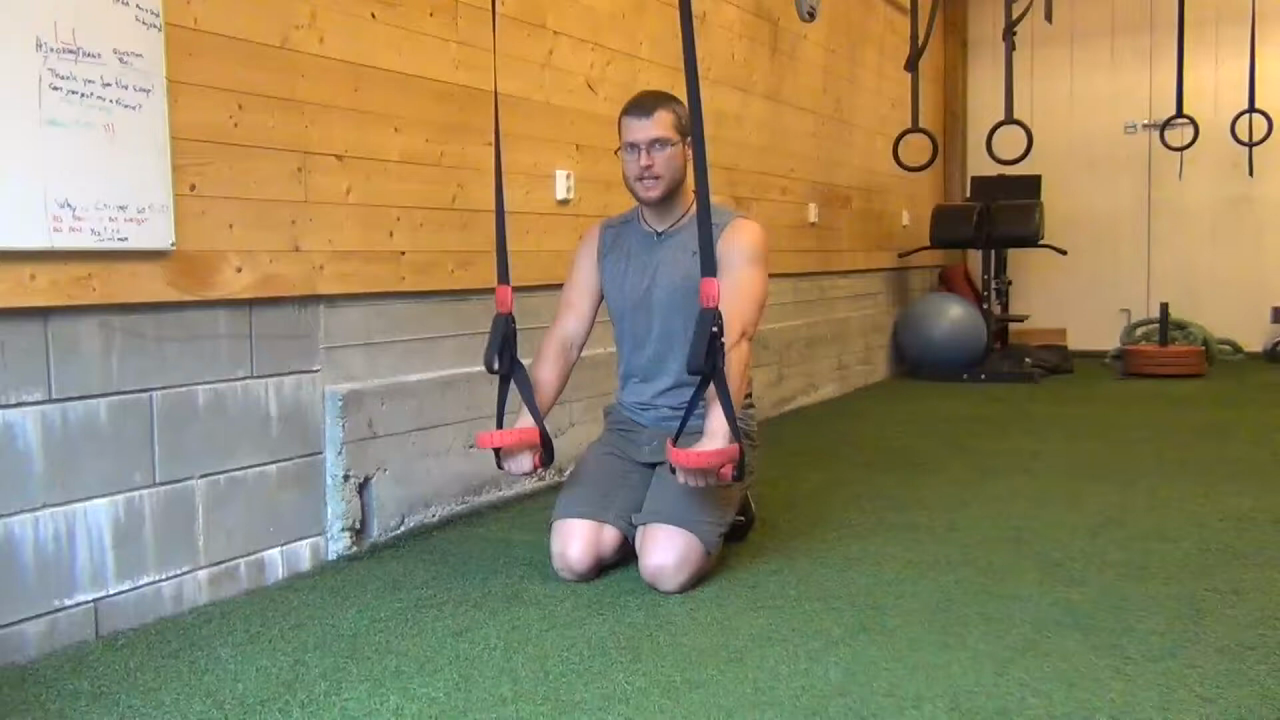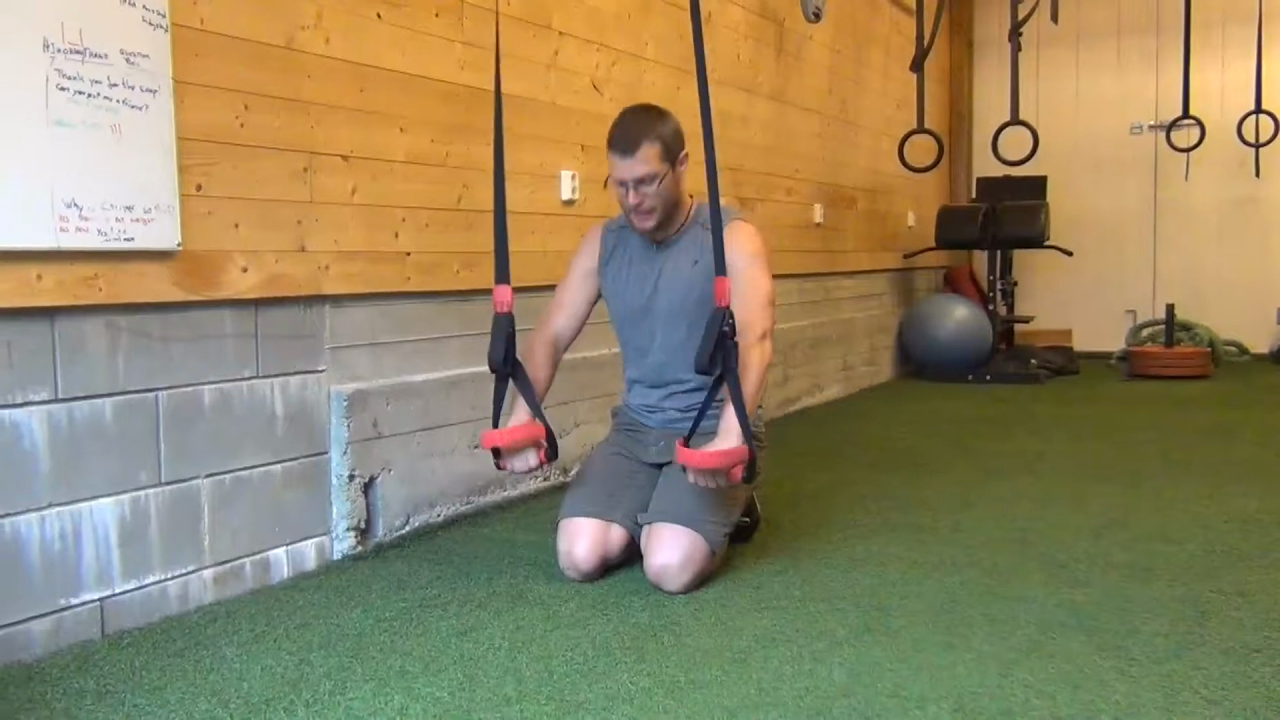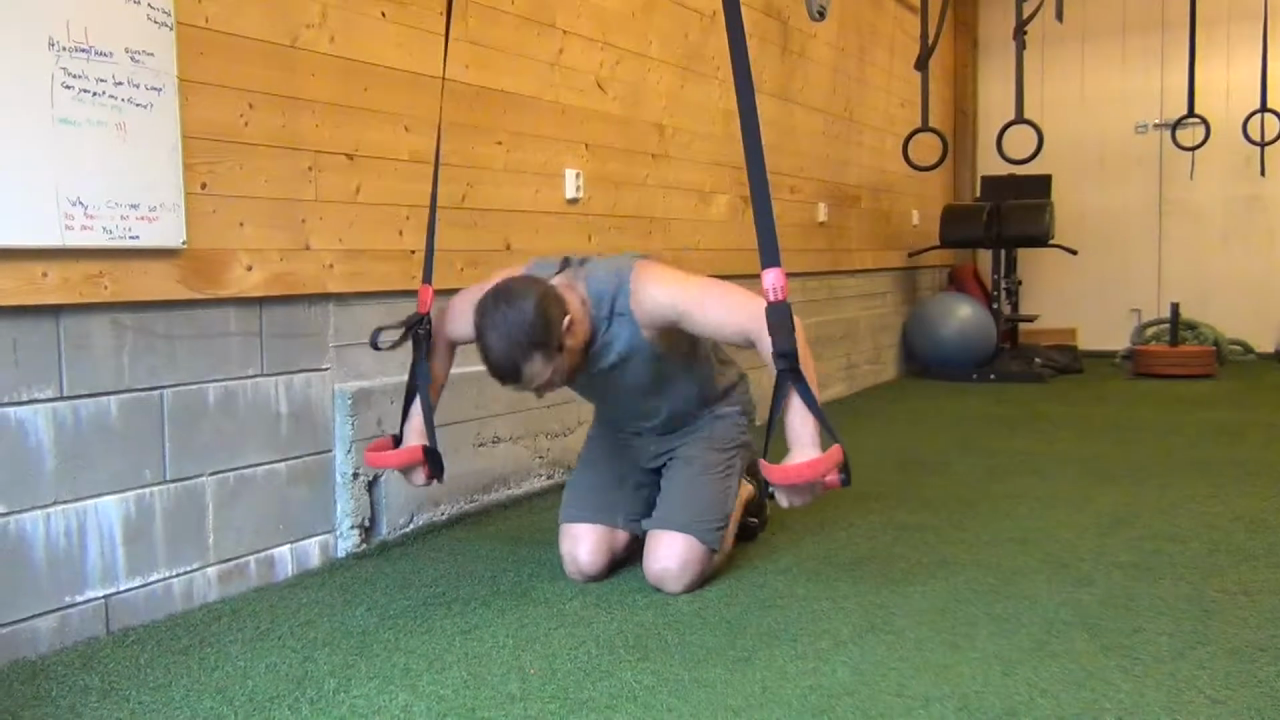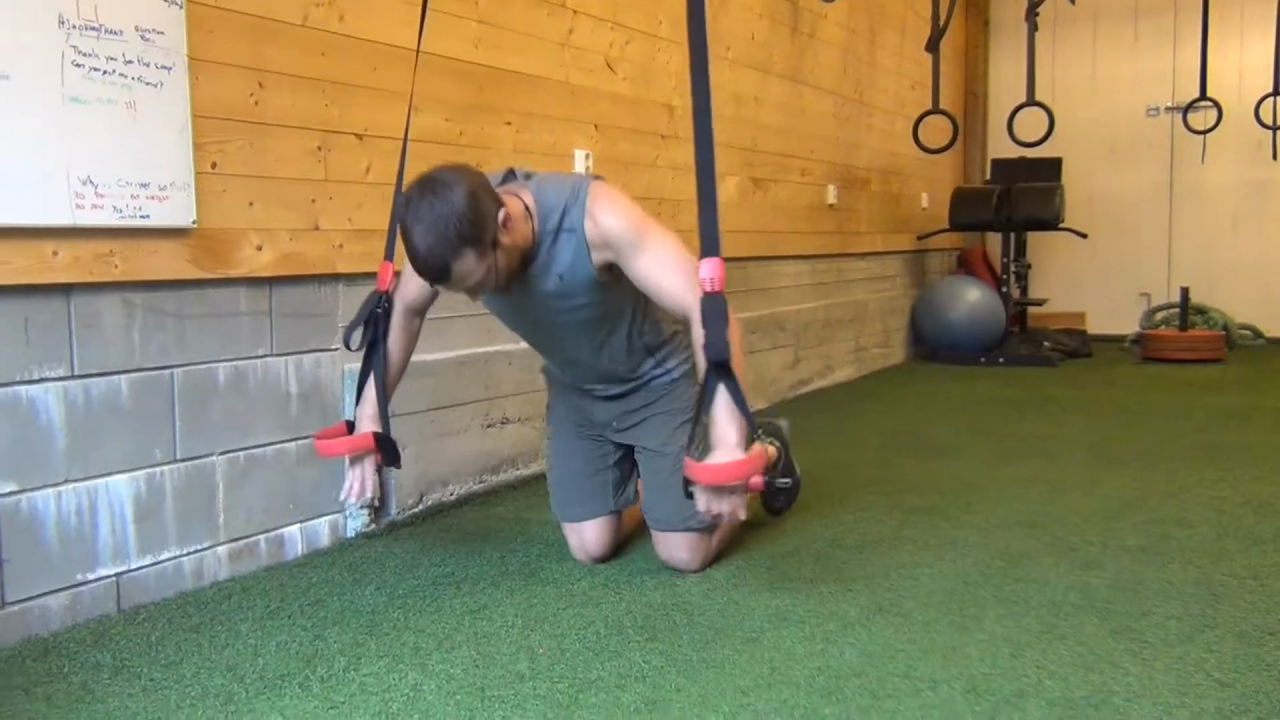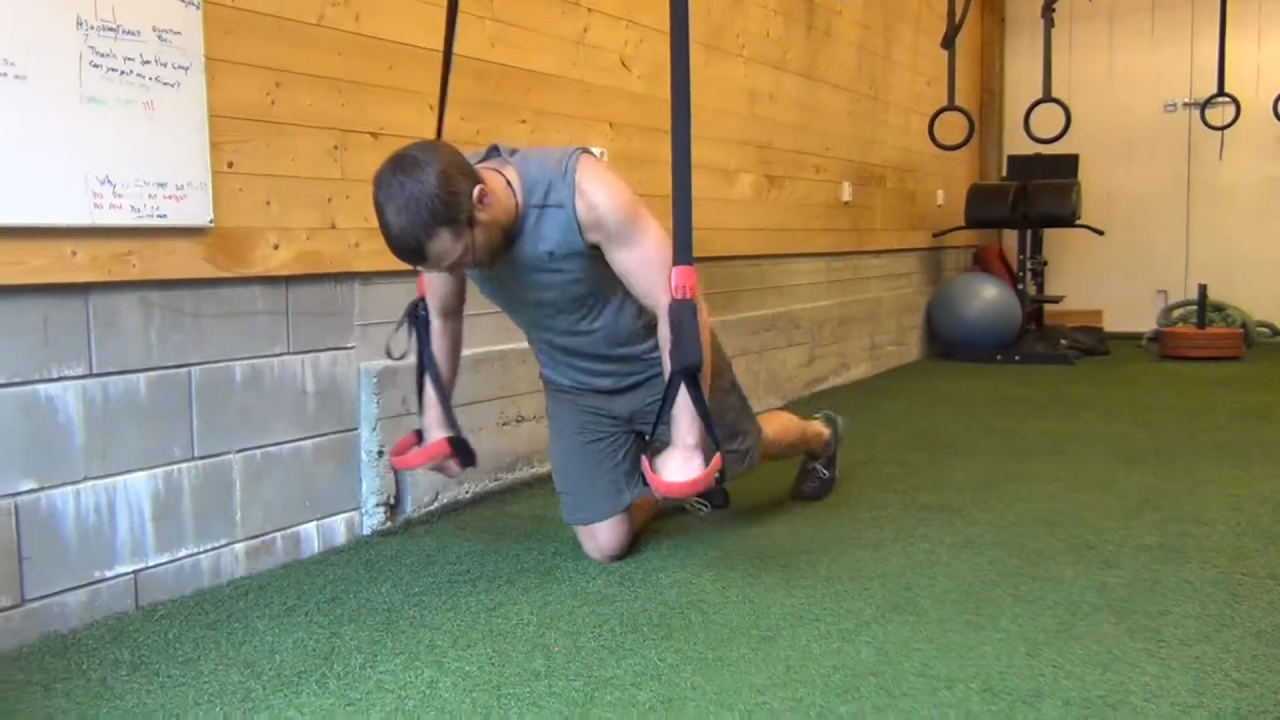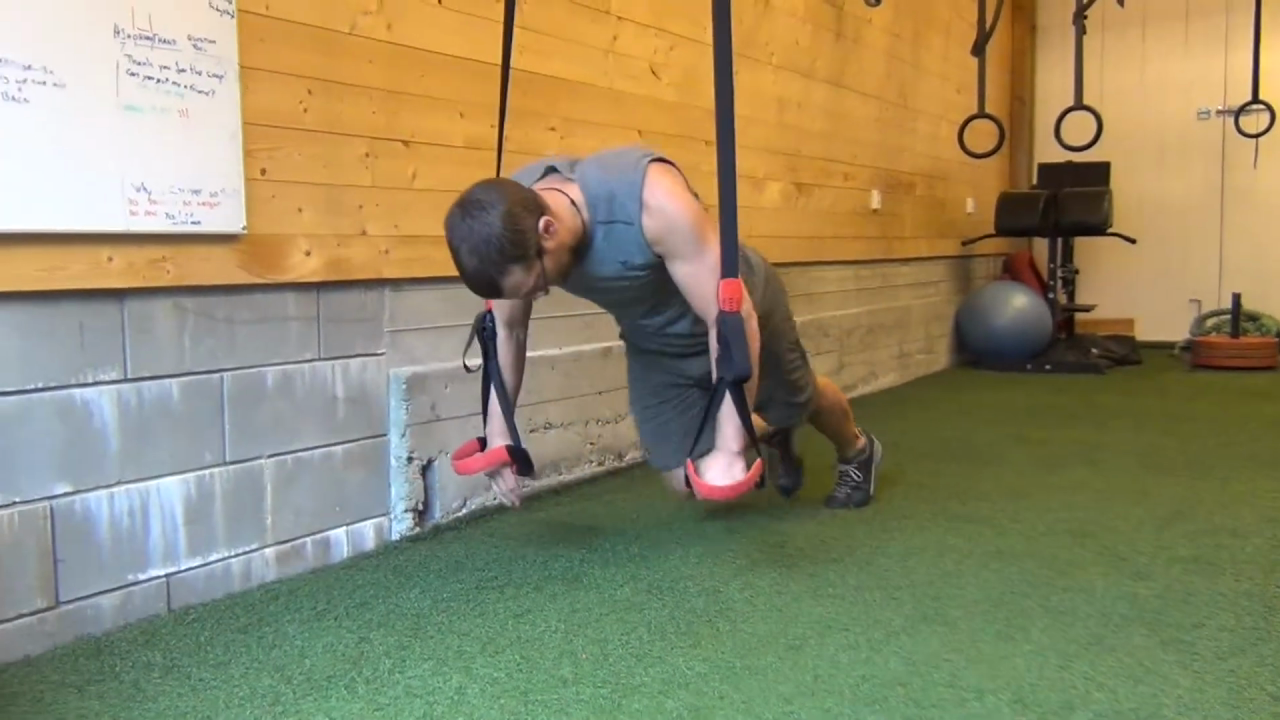
dt=0.4s
person 1, frame 1
left shoulder: (735, 236)
right shoulder: (601, 241)
left elbow: (733, 340)
right elbow: (565, 338)
left wrist: (718, 433)
right wrist: (527, 422)
left hip: (707, 429)
right hip: (628, 426)
left knee: (665, 568)
right knee: (572, 557)
left ankle: (722, 503)
right ankle: (650, 515)
person 1, frame 2
left shoulder: (731, 239)
right shoulder: (604, 241)
left elbow: (754, 335)
right elbow: (551, 335)
left wrist: (731, 434)
right wrist: (520, 418)
left hip: (712, 430)
right hip: (637, 428)
left knee: (671, 568)
right knee: (580, 558)
left ankle: (732, 500)
right ankle: (660, 508)
person 1, frame 3
left shoulder: (639, 294)
right shoulder: (511, 296)
right elbow: (442, 330)
left wrist: (804, 444)
right wrist: (417, 425)
left hip: (705, 420)
right hip: (620, 425)
left knee: (672, 571)
right knee: (584, 561)
left ankle: (742, 492)
right ankle: (657, 507)
person 1, frame 4
left shoulder: (594, 214)
right shoulder: (449, 233)
left elbow: (707, 307)
right elbow: (404, 312)
left wrist: (728, 446)
right wrist: (368, 418)
left hip: (660, 379)
right hip: (577, 387)
left knee: (685, 555)
right knee: (591, 547)
right ankle: (640, 495)
person 1, frame 5
left shoulder: (584, 190)
right shoulder: (443, 215)
right elbow: (443, 318)
left wrist: (687, 441)
right wrist: (435, 418)
left hip: (662, 355)
right hip: (574, 382)
left knee: (738, 454)
right knee: (604, 544)
left ankle: (821, 435)
right ankle: (670, 483)
person 1, frame 6
left shoulder: (652, 200)
right shoulder: (511, 217)
right elbow: (508, 332)
left wrist: (730, 449)
right wrist: (498, 431)
left hip: (737, 306)
left knee: (797, 401)
right knee: (688, 480)
left ankle: (857, 451)
right ankle: (767, 434)
